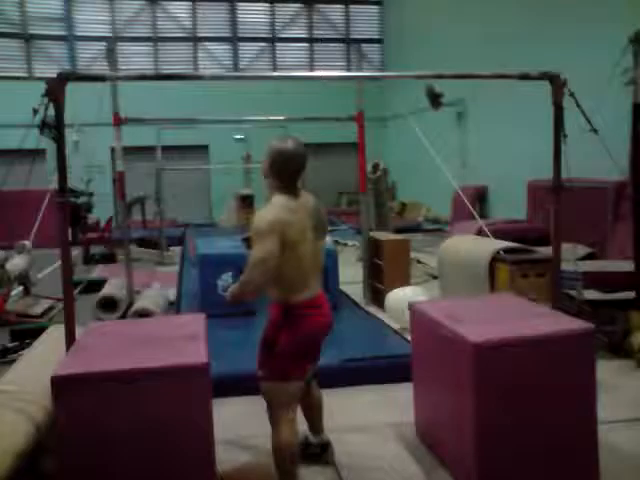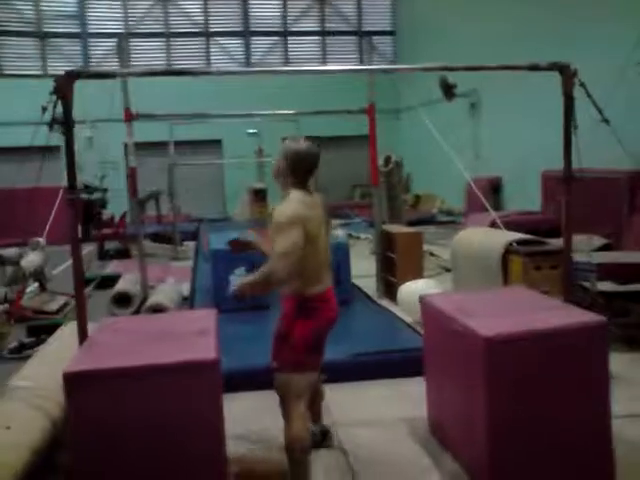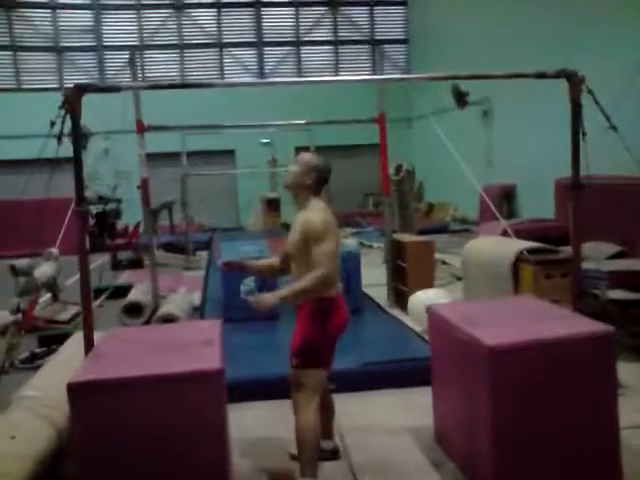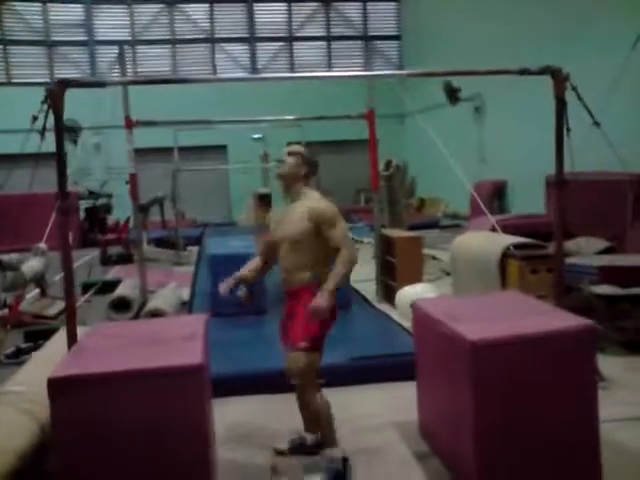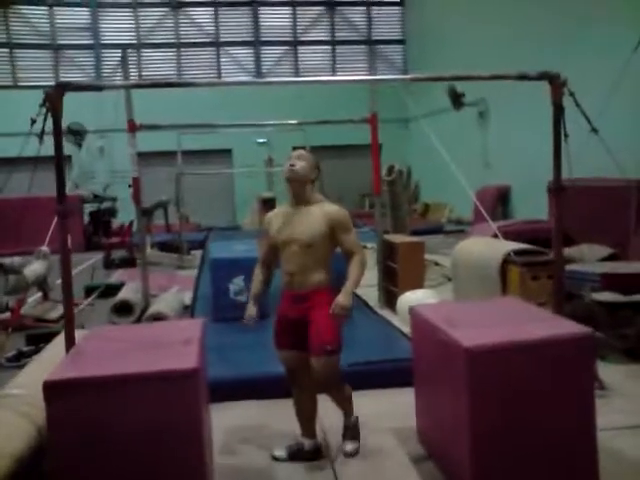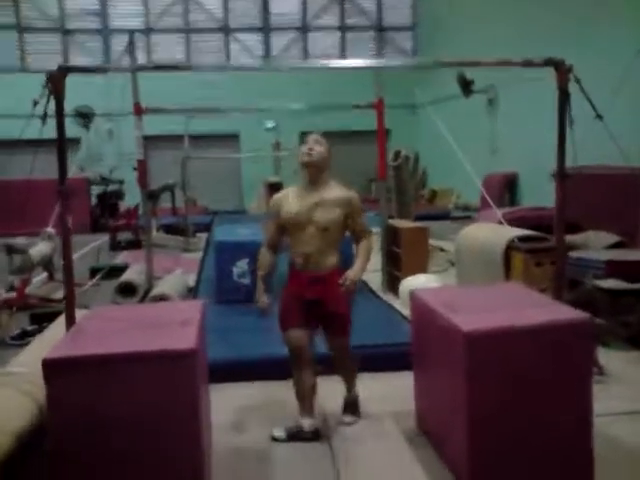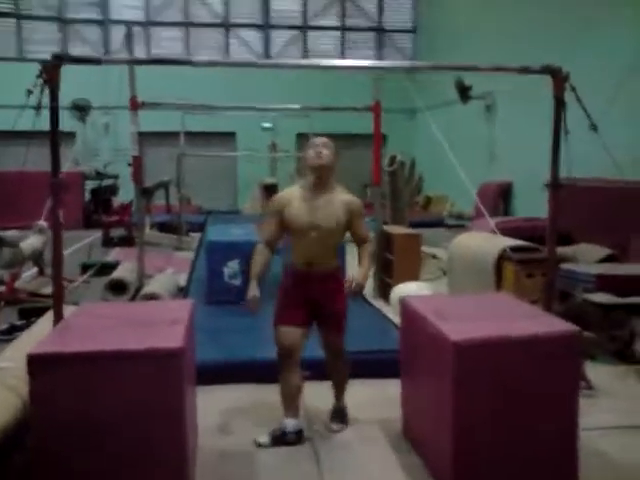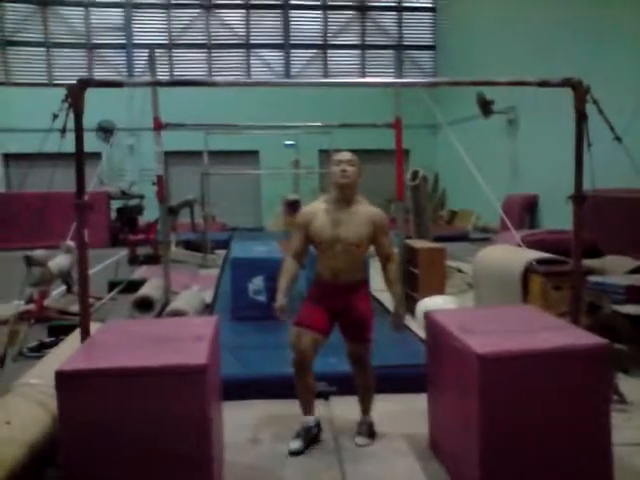
dt=0.2s
person 1, frame 1
left shoulder: (269, 217)
right shoulder: (312, 205)
left elbow: (257, 279)
left wrist: (235, 293)
left hip: (291, 316)
right hip: (319, 307)
left knee: (280, 408)
right knee: (304, 381)
right ankle: (318, 442)
person 1, frame 2
left shoulder: (288, 212)
right shoulder: (313, 202)
left elbow: (280, 269)
left wrist: (246, 284)
right wrist: (257, 245)
left hip: (305, 308)
right hip: (320, 301)
left knee: (293, 399)
right knee: (307, 378)
right ankle: (319, 429)
person 1, frame 3
left shoulder: (315, 220)
right shoulder: (306, 218)
left elbow: (326, 273)
right elbow: (284, 263)
left wrist: (278, 297)
right wrist: (243, 264)
left hip: (320, 310)
right hip: (313, 309)
left knee: (303, 393)
right knee: (315, 385)
right ankle: (326, 443)
person 1, frame 4
left shoulder: (320, 208)
right shoulder: (281, 214)
left elbow: (346, 252)
right elbow: (264, 258)
left wrist: (327, 293)
right wrist: (235, 279)
left hip: (313, 299)
right hip: (292, 297)
left knee: (301, 375)
right knee: (300, 374)
left ankle: (332, 451)
right ankle: (312, 436)
person 1, frame 5
left shoulder: (332, 213)
right shoulder: (273, 219)
left elbow: (357, 255)
right elbow: (264, 265)
left wrist: (347, 292)
right wrist: (252, 300)
left hip: (320, 301)
right hip: (287, 302)
left knee: (326, 377)
right knee: (297, 375)
left ankle: (350, 423)
right ankle: (309, 442)
person 1, frame 6
left shoulder: (346, 198)
right shoulder: (281, 201)
left elbow: (364, 238)
right elbow: (269, 247)
left wrist: (358, 268)
right wrist: (261, 287)
left hip: (332, 283)
right hip: (297, 284)
left knee: (340, 350)
right knee: (300, 353)
left ankle: (351, 396)
right ankle: (307, 423)
person 1, frame 7
left shoulder: (349, 203)
right shoulder: (284, 200)
left elbow: (364, 242)
right elbow: (266, 243)
left wrist: (363, 272)
right wrist: (253, 283)
left hip: (331, 283)
right hip: (296, 281)
left knee: (334, 350)
right knee: (287, 351)
left ankle: (339, 406)
right ankle: (291, 426)
person 1, frame 8
left shoulder: (374, 217)
right shoulder: (309, 214)
left elbow: (388, 260)
right elbow: (294, 257)
left wrist: (398, 303)
right wrist: (281, 293)
left hip: (356, 293)
right hip: (320, 291)
left knee: (360, 360)
right knee: (300, 356)
left ankle: (365, 420)
right ankle: (310, 423)
